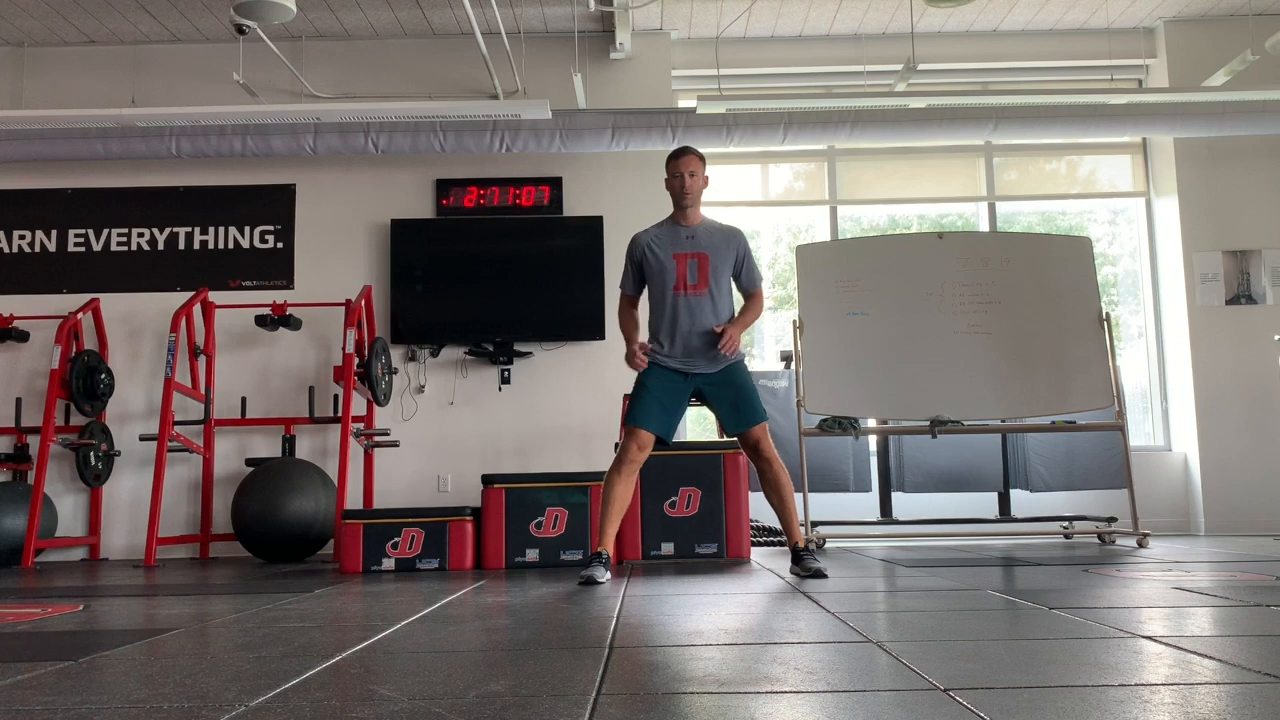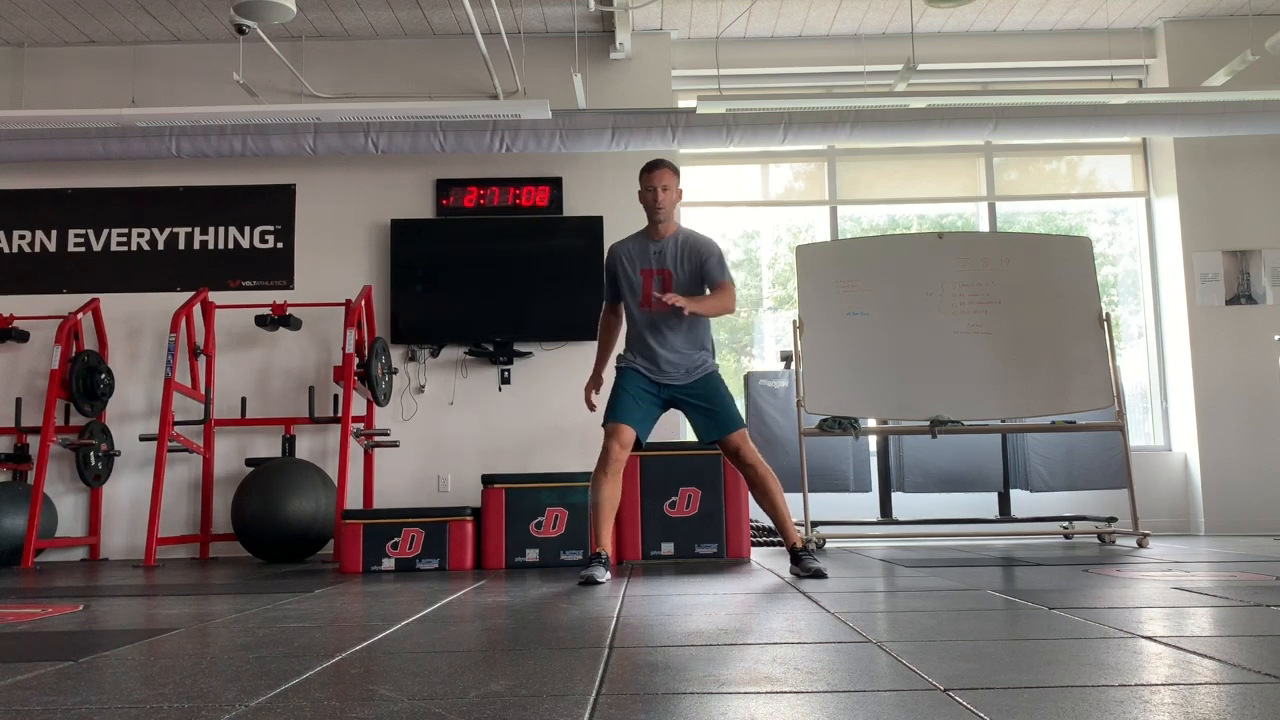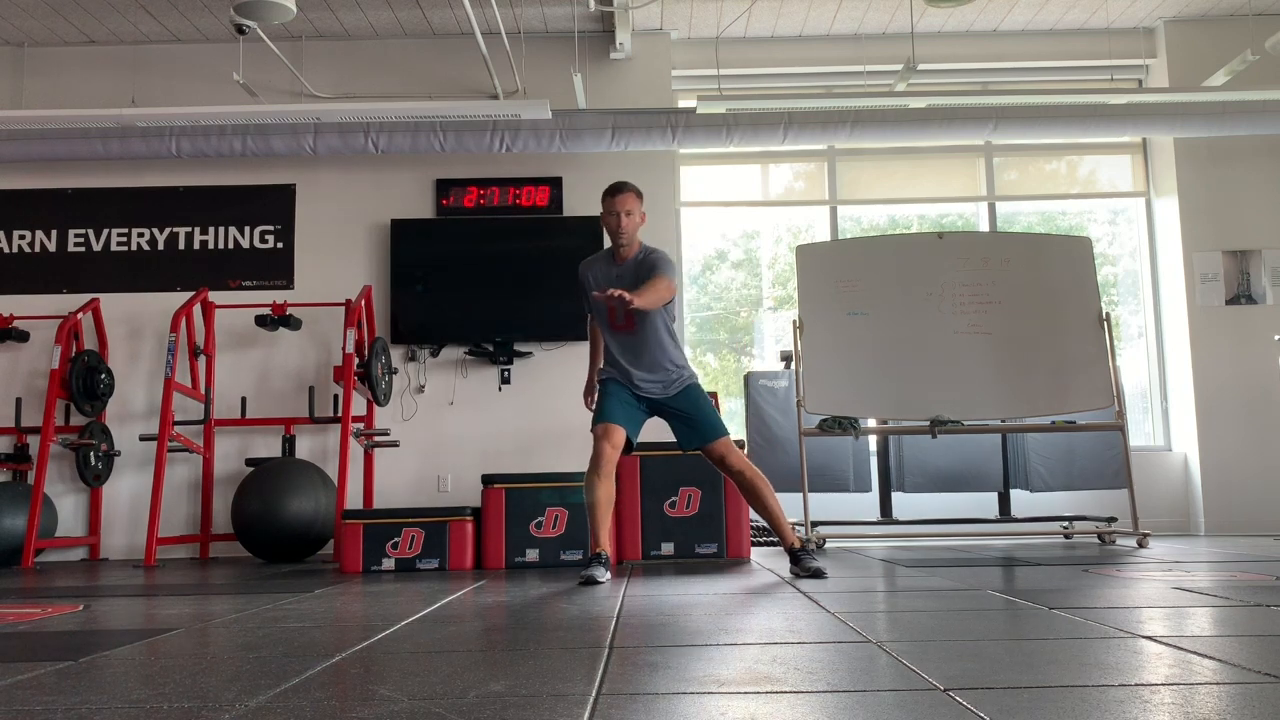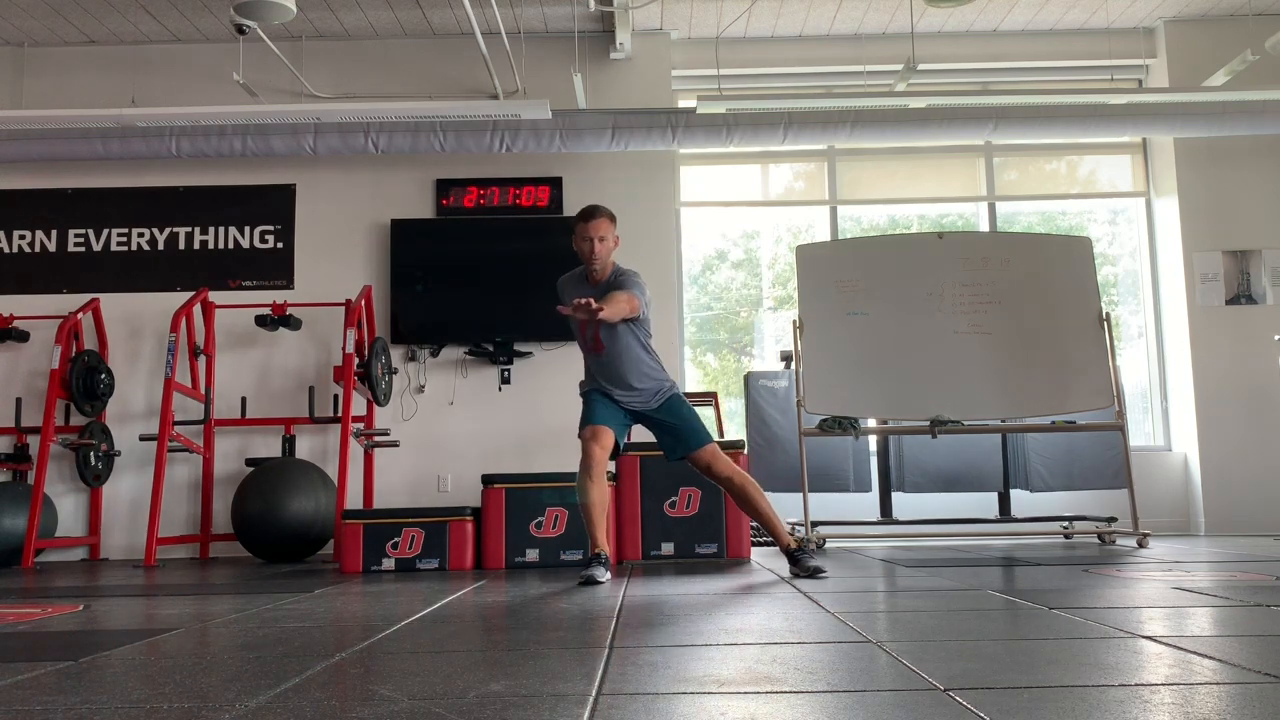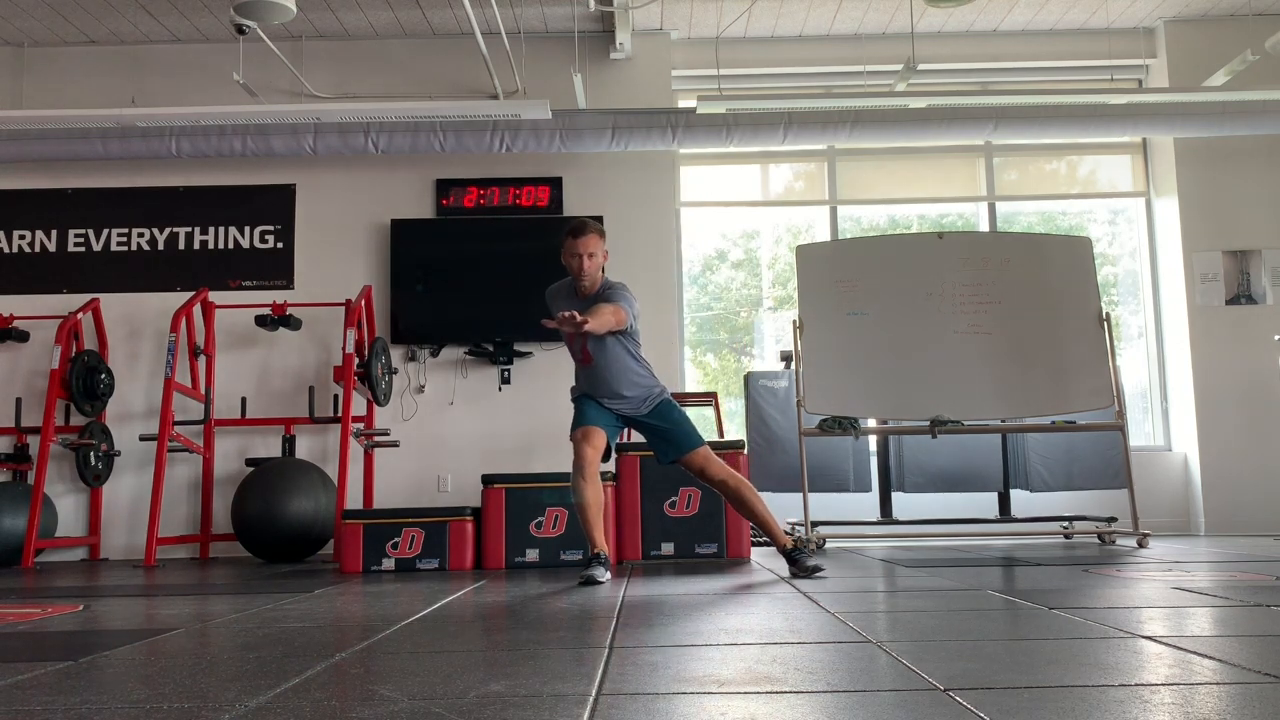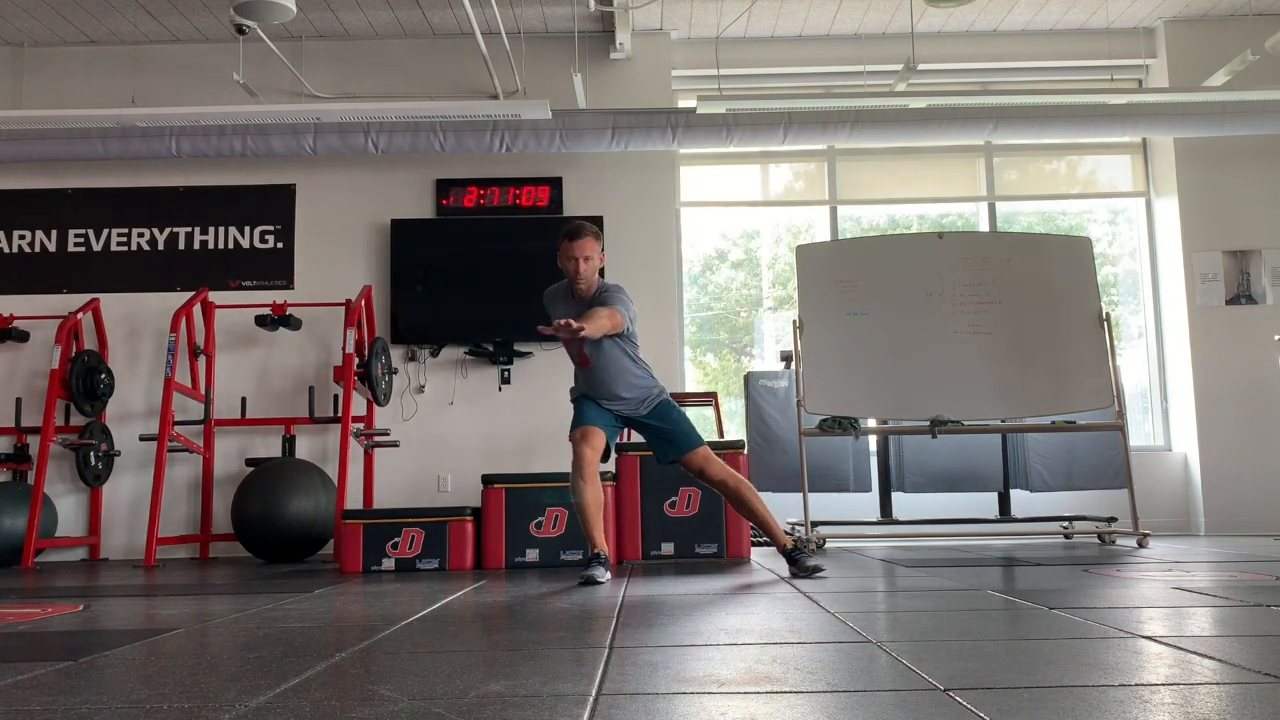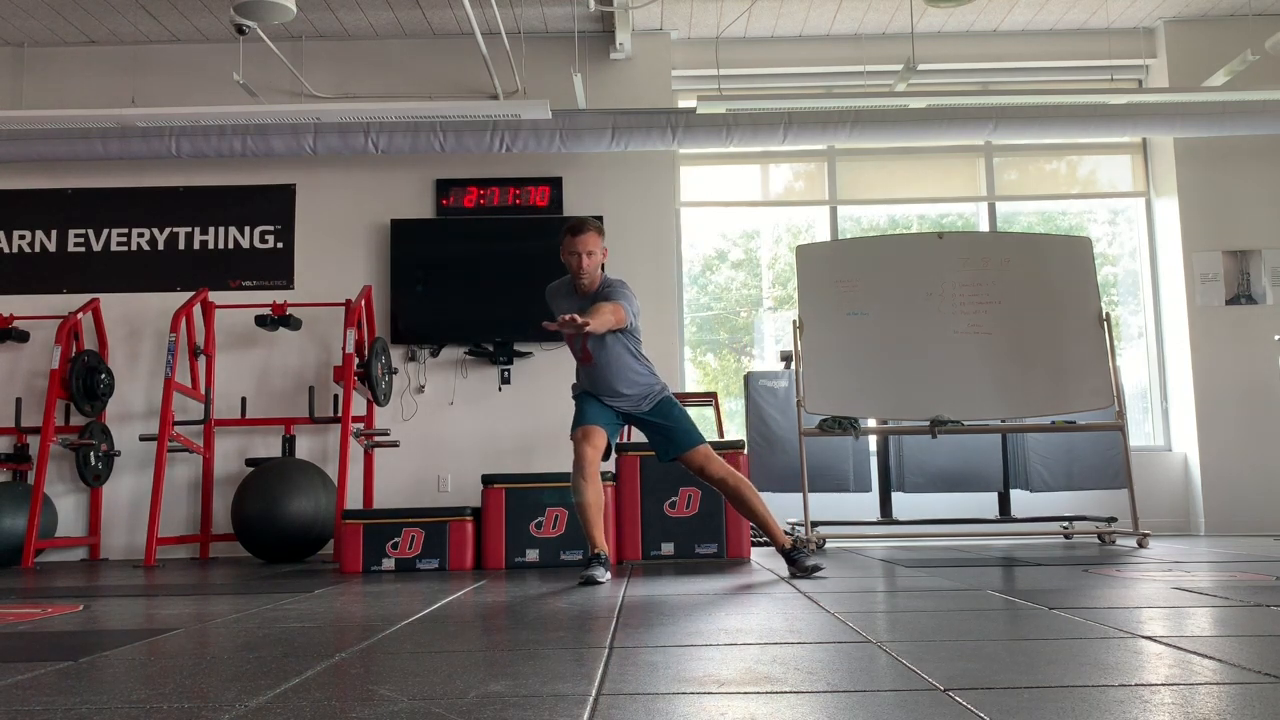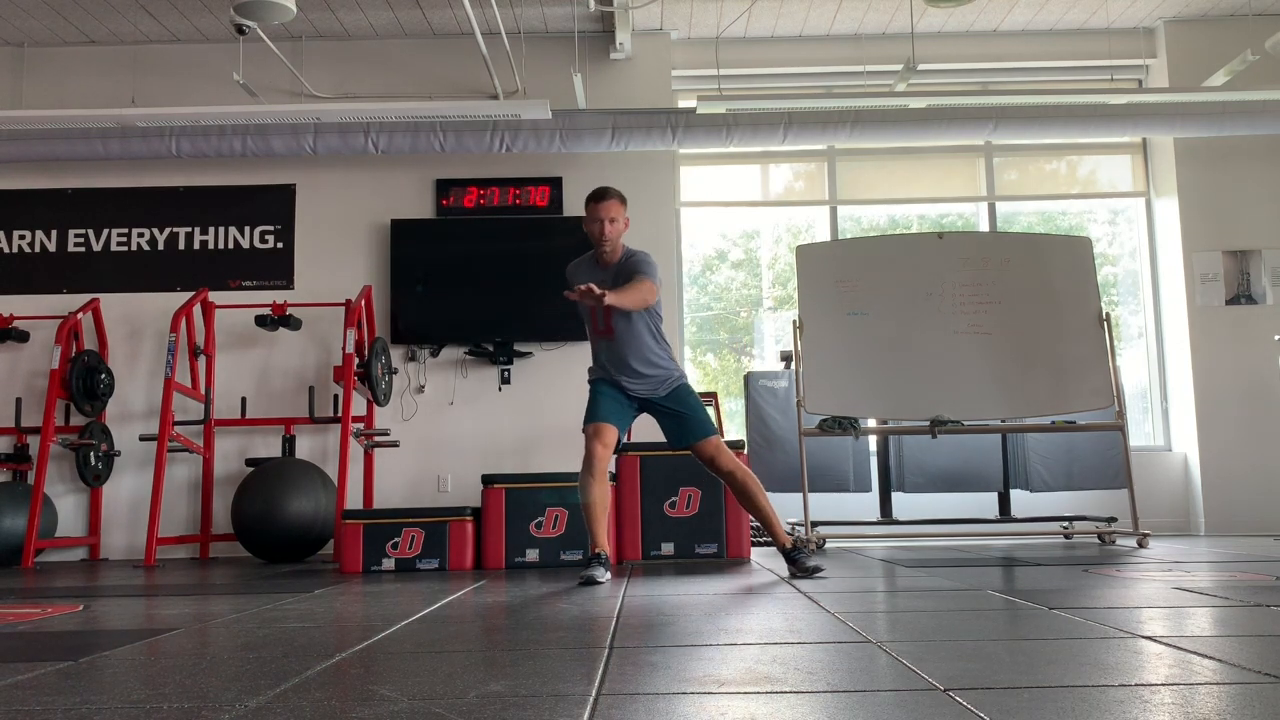
dt=0.4s
person 1, frame 1
left shoulder: (731, 238)
right shoulder: (645, 242)
left elbow: (755, 296)
right elbow: (627, 303)
left wrist: (737, 327)
right wrist: (632, 343)
left hip: (721, 363)
right hip: (664, 365)
left knee: (762, 446)
right knee: (632, 450)
left ankle: (799, 549)
right ankle: (602, 554)
person 1, frame 2
left shoulder: (702, 247)
right shoulder: (620, 253)
left elbow: (728, 301)
right elbow: (612, 313)
left wrist: (686, 303)
right wrist: (597, 370)
left hip: (696, 370)
right hip: (640, 371)
left knee: (744, 452)
right knee: (614, 449)
left ankle: (797, 549)
right ankle: (600, 556)
person 1, frame 3
left shoulder: (657, 261)
right shoulder: (589, 269)
left elbow: (663, 290)
left wrist: (632, 299)
right wrist: (592, 375)
left hip: (674, 381)
right hip: (620, 381)
left knee: (730, 459)
right knee: (605, 448)
left ankle: (795, 549)
right ankle: (600, 556)
person 1, frame 4
left shoulder: (629, 282)
right shoulder: (566, 285)
left elbow: (621, 304)
left wrist: (597, 310)
left hip: (655, 392)
right hip: (604, 392)
left knee: (718, 466)
right knee: (594, 450)
left ankle: (792, 548)
right ankle: (600, 556)
person 1, frame 5
left shoulder: (618, 295)
right shoulder: (555, 295)
left elbow: (606, 317)
left wrist: (583, 322)
left hip: (647, 398)
right hip: (595, 398)
left knee: (712, 469)
right knee: (585, 450)
left ankle: (788, 548)
right ankle: (599, 557)
person 1, frame 6
left shoulder: (614, 297)
right shoulder: (553, 298)
left elbow: (602, 321)
left wrist: (579, 328)
left hip: (645, 398)
right hip: (595, 399)
left knee: (712, 469)
right knee: (585, 450)
left ankle: (789, 548)
right ankle: (599, 556)
person 1, frame 7
left shoulder: (618, 292)
right shoulder: (555, 294)
left elbow: (607, 315)
left wrist: (585, 322)
left hip: (648, 395)
right hip: (596, 396)
left knee: (713, 467)
right knee: (586, 450)
left ankle: (788, 547)
right ankle: (599, 557)
person 1, frame 8
left shoulder: (640, 262)
right shoulder: (575, 272)
left elbow: (642, 294)
left wrist: (607, 296)
left hip: (664, 381)
right hip: (611, 382)
left knee: (722, 460)
right knee: (597, 449)
left ankle: (789, 547)
right ankle: (599, 556)
